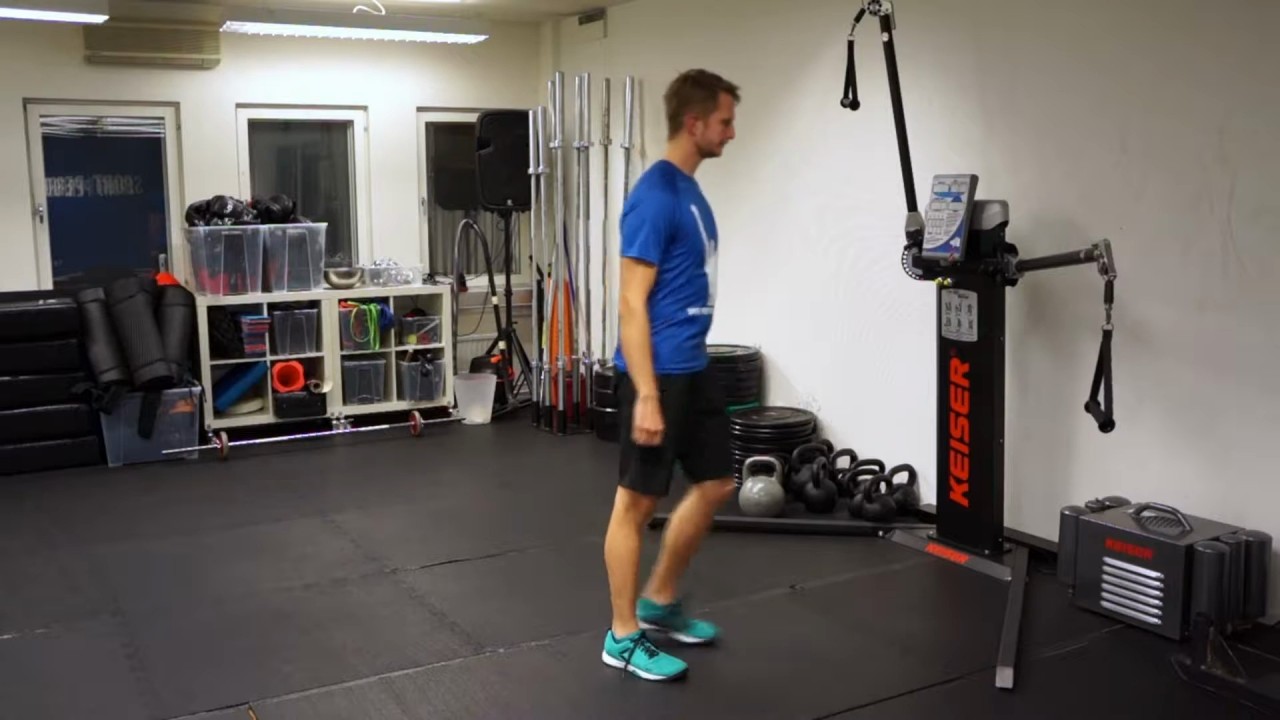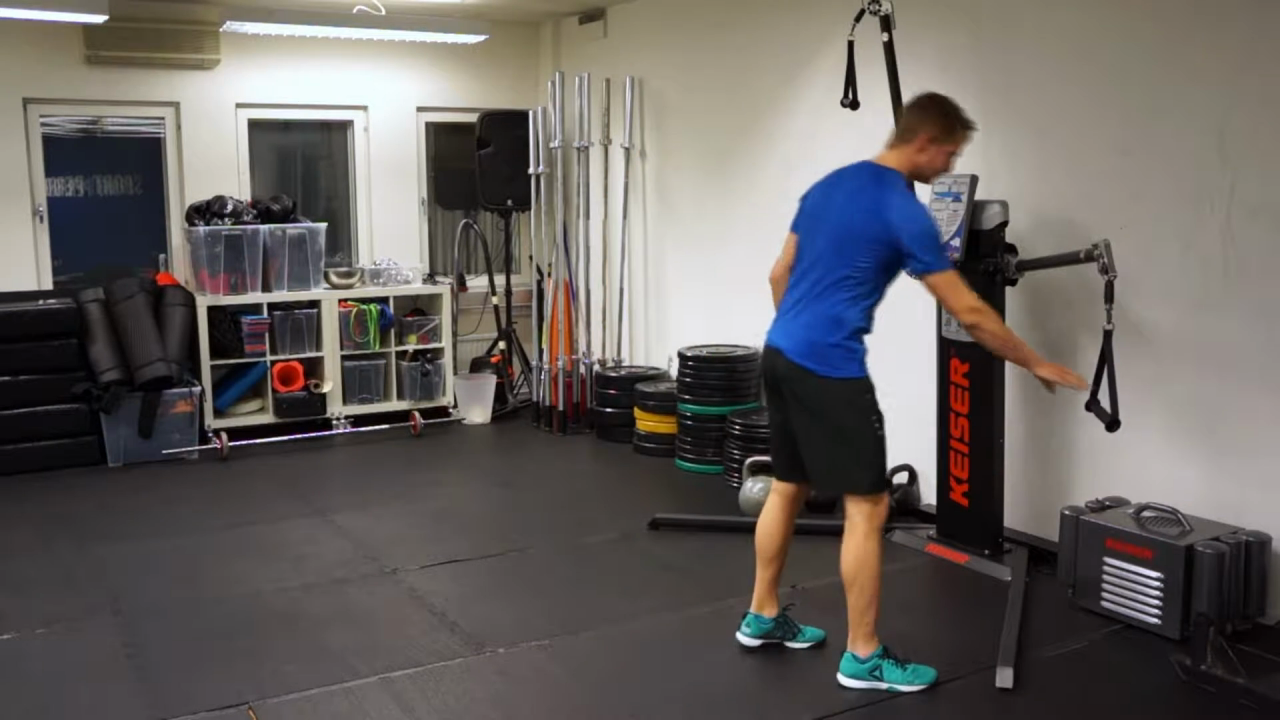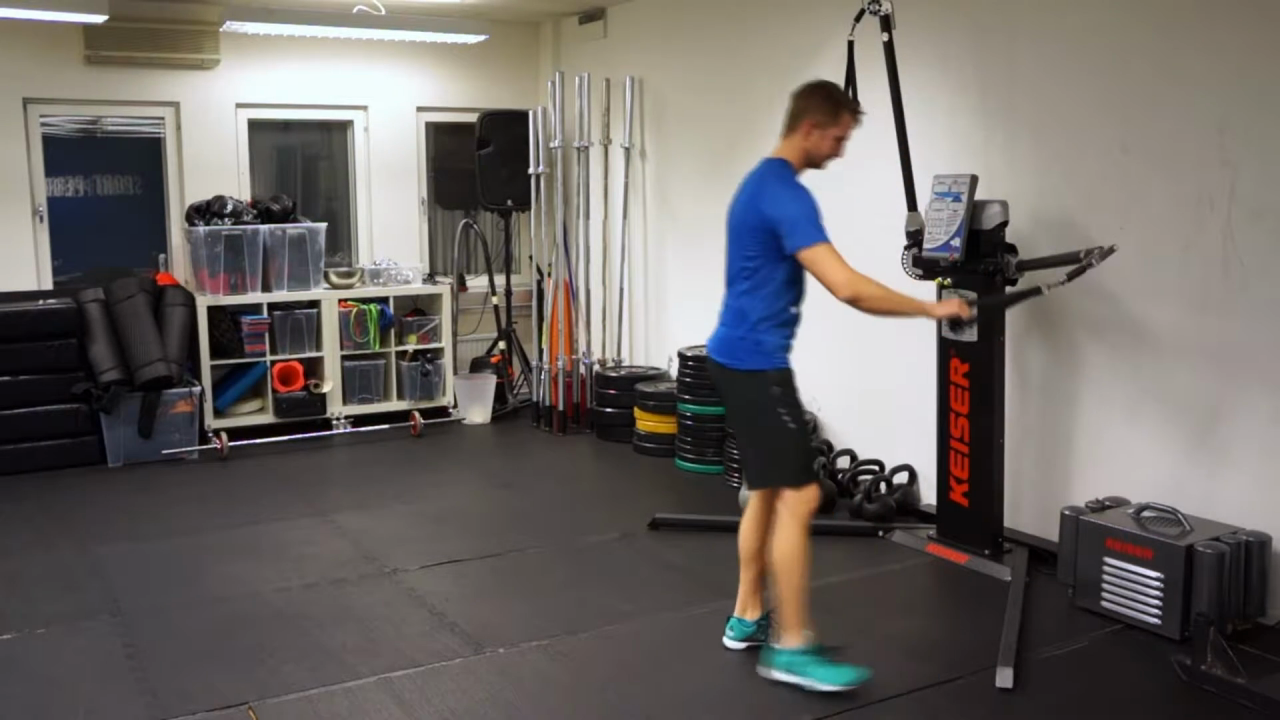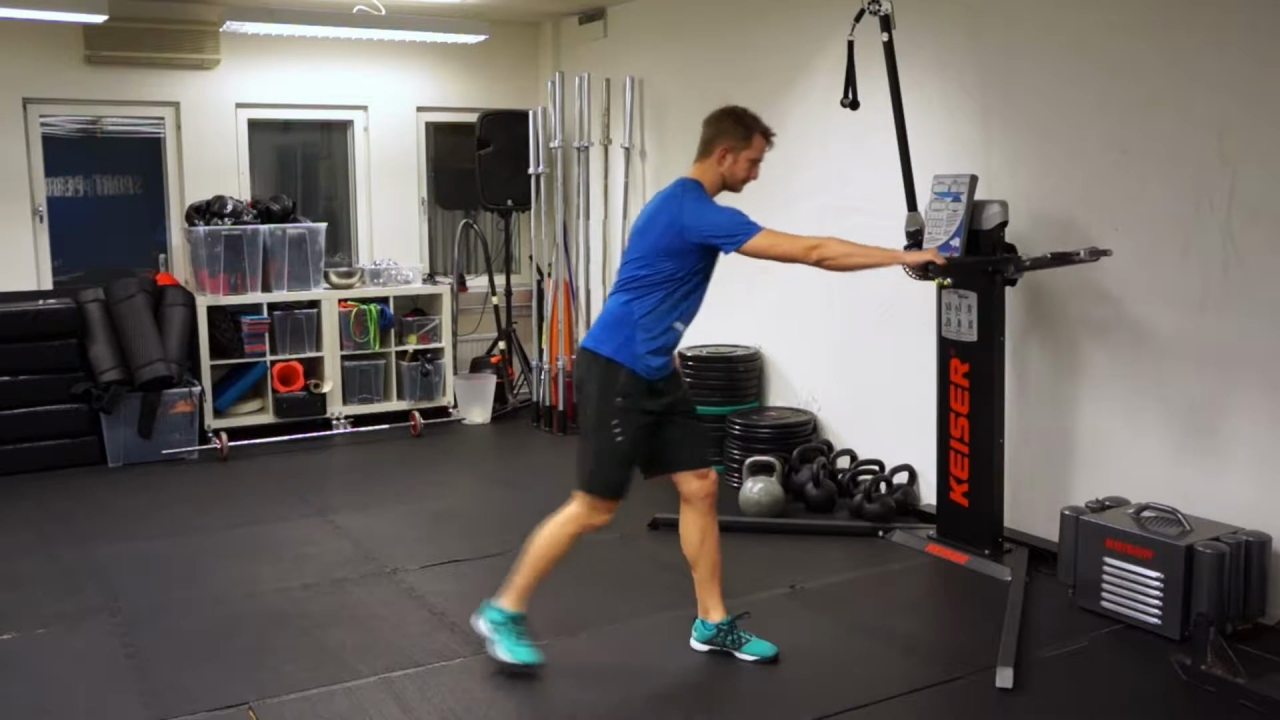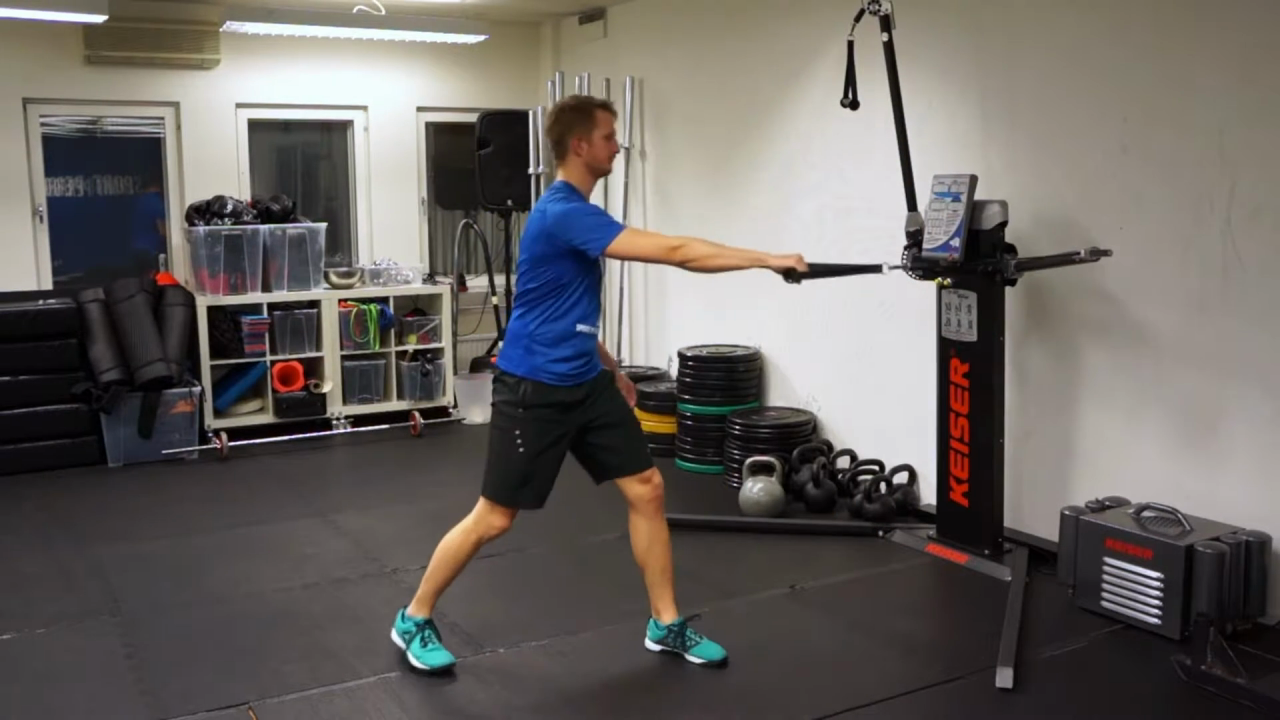
dt=1s
person 1, frame 1
left shoulder: (691, 191)
right shoulder: (656, 197)
right elbow: (633, 304)
right wrist: (648, 397)
left hip: (692, 368)
right hip: (656, 373)
left knee: (715, 485)
right knee: (637, 502)
left ankle: (658, 601)
right ankle: (624, 635)
person 1, frame 2
left shoulder: (826, 186)
right shoulder: (904, 212)
left elbow: (779, 273)
right elbow: (969, 312)
right wrist: (1036, 364)
left hip: (780, 353)
right hip: (828, 367)
left knee: (787, 488)
right knee: (867, 506)
left ankle: (763, 616)
right ankle: (862, 656)
person 1, frame 3
left shoulder: (761, 184)
right shoulder: (784, 194)
right elbow: (848, 287)
right wrist: (931, 308)
left hip: (747, 357)
right hip: (752, 363)
left knee: (768, 493)
right knee: (798, 497)
left ankle: (748, 618)
right ankle: (789, 645)
person 1, frame 4
left shoulder: (682, 203)
right shoulder: (696, 213)
right elbow: (810, 250)
left wrist: (675, 357)
right wrist: (901, 257)
left hip: (652, 371)
right hip: (614, 369)
left knee: (701, 489)
right knee: (593, 507)
left ankle: (714, 623)
right ankle: (502, 611)
person 1, frame 5
left shoulder: (576, 210)
right shoulder: (565, 214)
right elbow: (673, 252)
left wrist: (610, 365)
right wrist: (766, 259)
left hip: (585, 382)
right hip: (533, 387)
left knee: (647, 489)
right knee: (494, 516)
left ankle: (666, 624)
right ankle: (415, 619)
